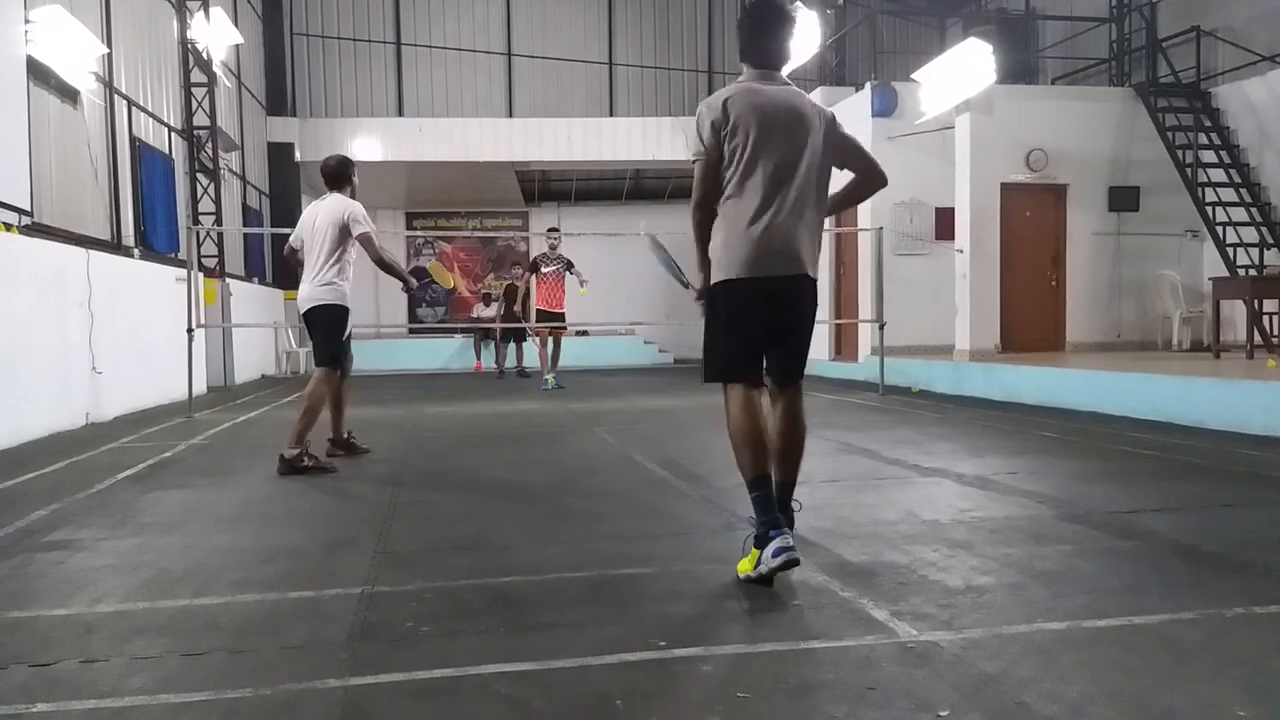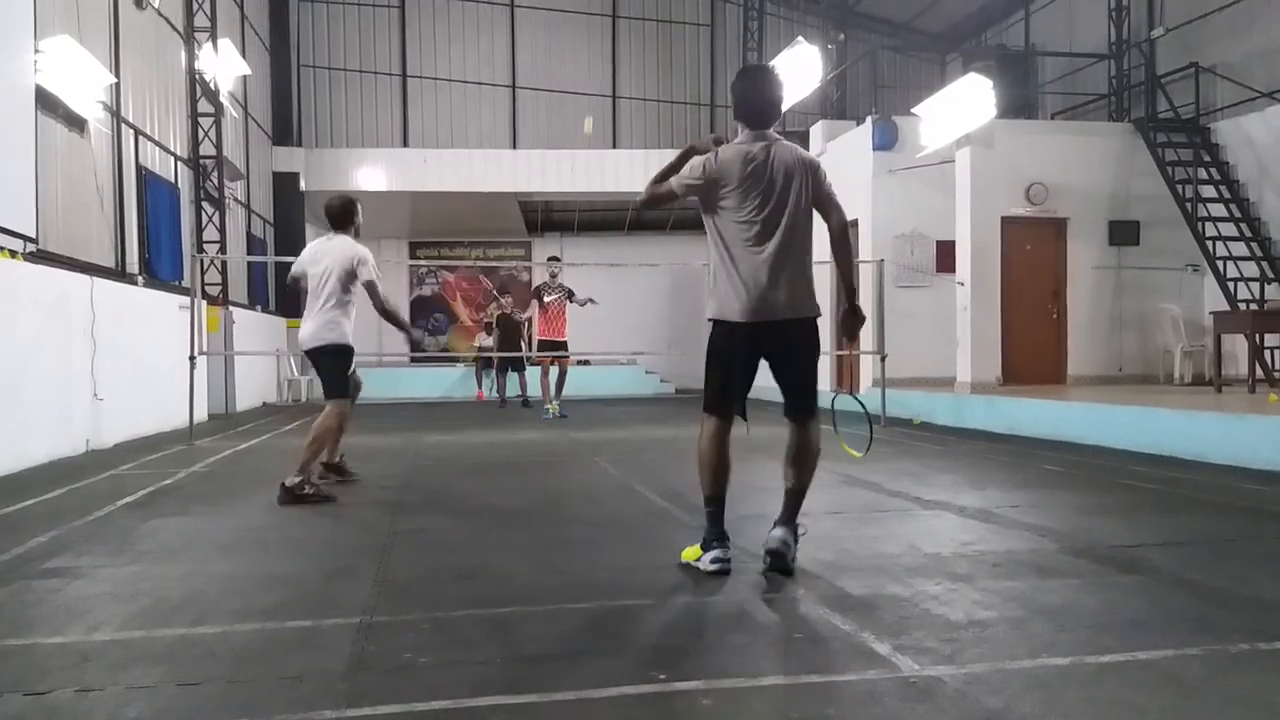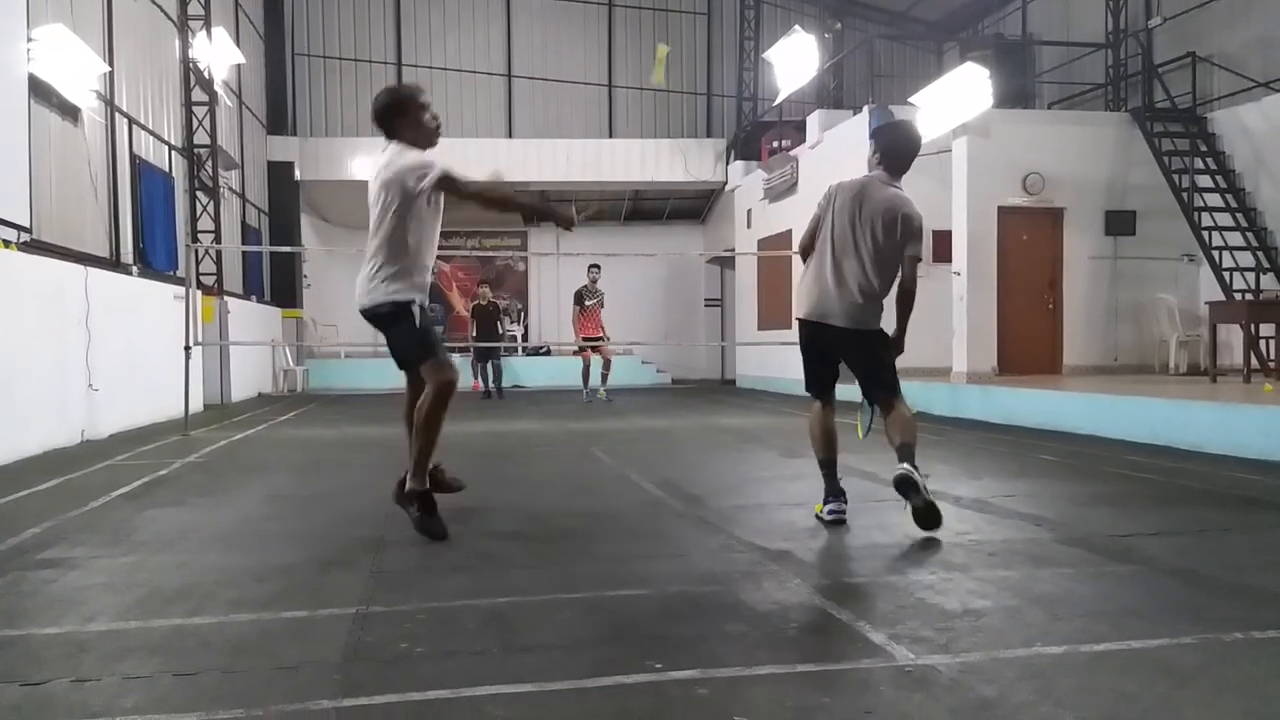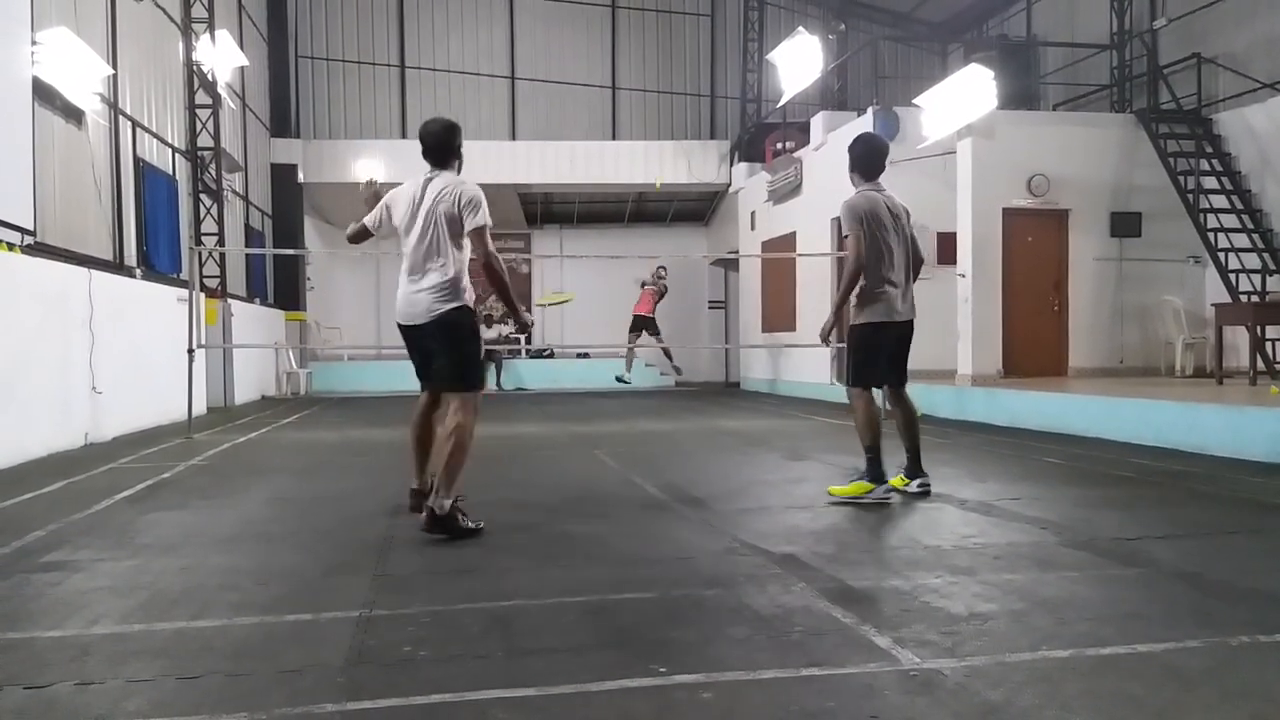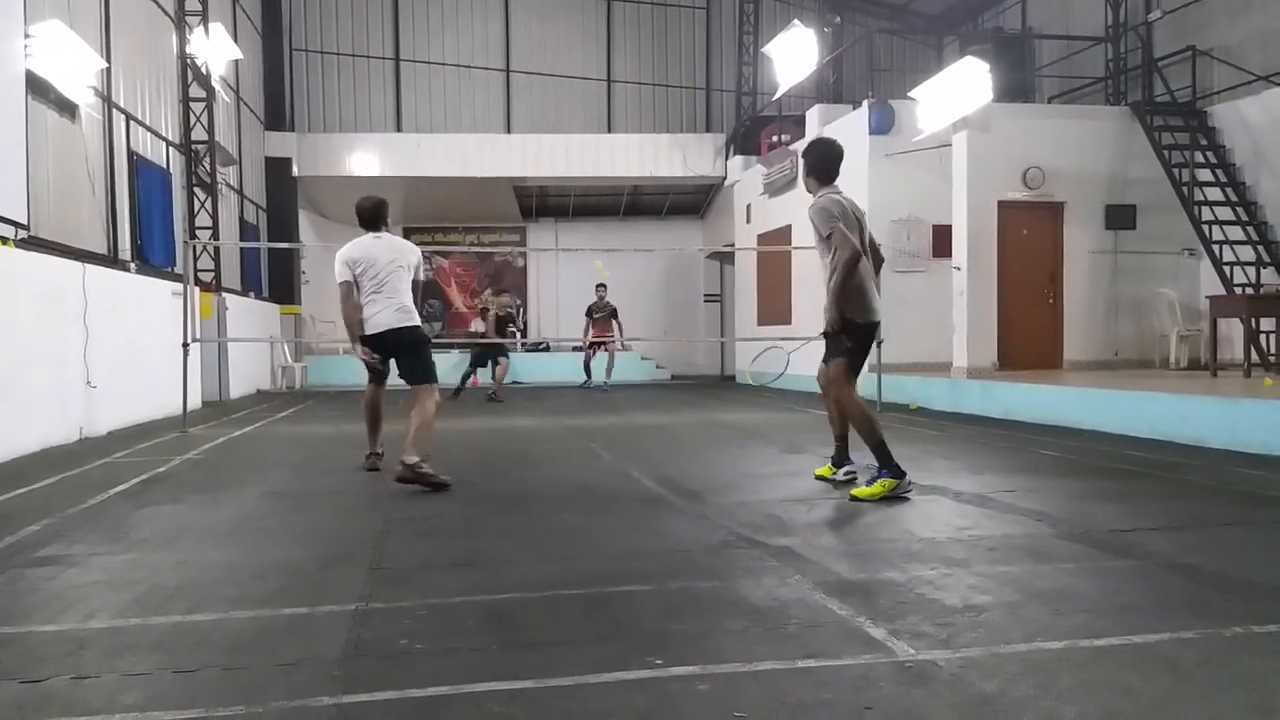
dt=1s
person 1, frame 1
left shoulder: (721, 105)
right shoulder: (814, 112)
left elbow: (702, 198)
right elbow: (873, 177)
left wrist: (705, 265)
left hip: (740, 267)
right hip: (798, 268)
left knee: (741, 392)
right knee: (787, 390)
left ankle: (771, 532)
right ankle: (781, 517)
person 1, frame 2
left shoulder: (715, 163)
right shoulder: (804, 163)
left elbow: (647, 199)
right elbow: (839, 228)
left wrist: (688, 154)
right wrist: (851, 300)
left hip: (735, 313)
right hip: (795, 312)
left knee: (716, 421)
right knee: (803, 420)
left ankle: (714, 541)
right ankle: (786, 523)
person 1, frame 3
left shoulder: (838, 191)
right shoulder: (908, 211)
left elbow: (805, 248)
right elbow: (907, 284)
right wrist: (899, 333)
left hip: (814, 312)
right hip: (862, 319)
left knee: (823, 402)
right knee: (890, 402)
left ankle: (833, 496)
right ankle: (907, 466)
person 1, frame 4
left shoulder: (855, 205)
right shoulder: (898, 206)
left elbow: (856, 263)
right elbow: (916, 260)
left wrist: (834, 314)
left hip: (872, 312)
right hip: (902, 313)
left knee: (859, 390)
right knee: (895, 391)
left ankle: (874, 477)
right ankle: (914, 473)
person 1, frame 5
left shoulder: (821, 206)
right shoulder: (850, 205)
left elbow: (850, 252)
right elbow: (876, 256)
left wrist: (834, 305)
left hip: (851, 313)
right hip: (864, 311)
left knee: (842, 390)
right knee: (827, 380)
left ankle: (892, 472)
right ankle: (840, 460)
person 2, frame 1
left shoulder: (310, 211)
right shoulder: (350, 208)
left elbow: (290, 252)
right elbow: (377, 256)
right wrist: (407, 279)
left hip: (310, 298)
right hip: (330, 299)
left knee: (340, 368)
right knee: (326, 372)
left ankle: (339, 437)
right ankle: (293, 452)
person 2, frame 2
left shoulder: (313, 248)
right shoulder: (358, 253)
left elbow: (293, 279)
right elbow: (381, 304)
right wrist: (410, 331)
left hip: (310, 336)
right hip: (331, 338)
left knee: (349, 389)
right knee: (337, 406)
left ankle: (332, 460)
right ankle: (296, 481)
person 2, frame 3
left shoulder: (398, 159)
right shoulder: (409, 162)
right elbow: (477, 194)
right wrist: (545, 211)
left hip: (401, 292)
right hip: (391, 296)
left knee: (421, 381)
right knee: (442, 378)
left ankle: (422, 471)
right ankle: (416, 484)
person 2, frame 4
left shoulder: (399, 195)
right shoulder: (465, 192)
left elbow: (354, 236)
right elbow: (487, 258)
left wrist: (372, 206)
right wrist: (517, 312)
left hip: (409, 311)
right hip: (448, 309)
left knee: (432, 394)
right knee: (463, 403)
left ankle: (420, 487)
right ankle: (441, 504)
person 2, frame 5
left shoulder: (347, 253)
right shoulder: (409, 249)
left elbow: (348, 300)
left wrist: (358, 345)
left hip: (371, 330)
right hip: (407, 326)
left knee: (375, 385)
right knee: (427, 394)
left ankle: (374, 453)
right ankle: (412, 461)
